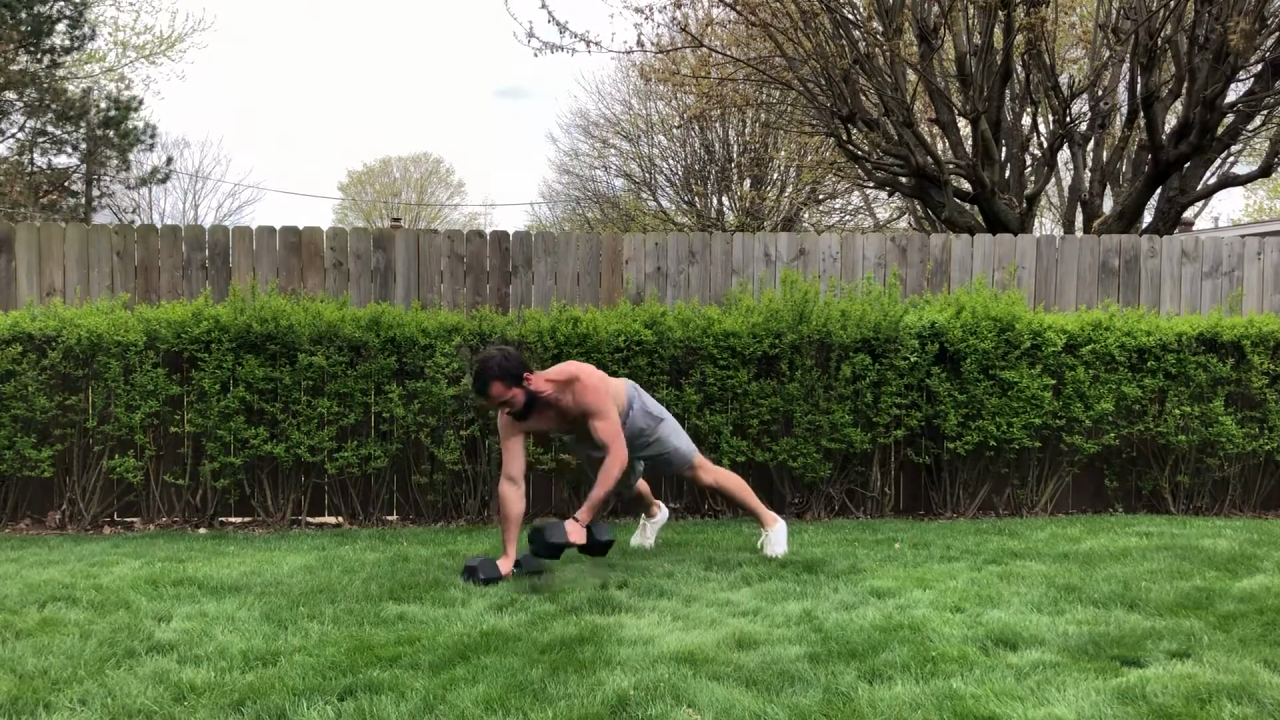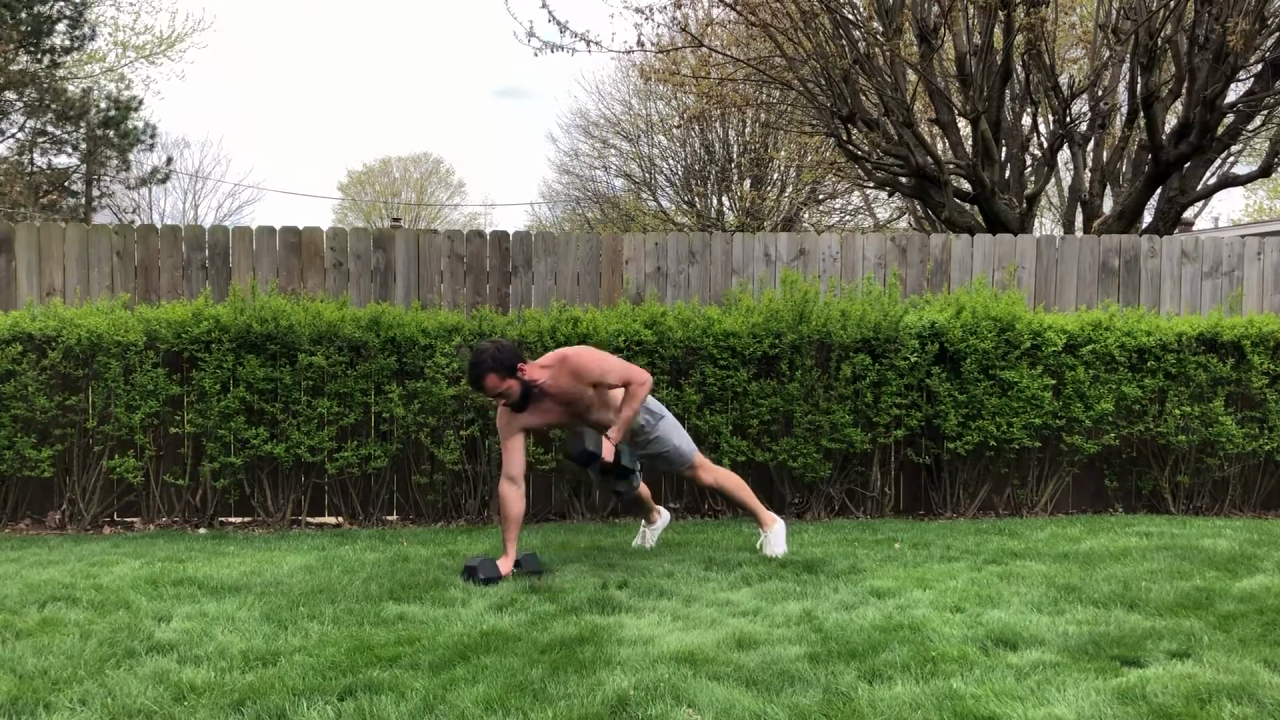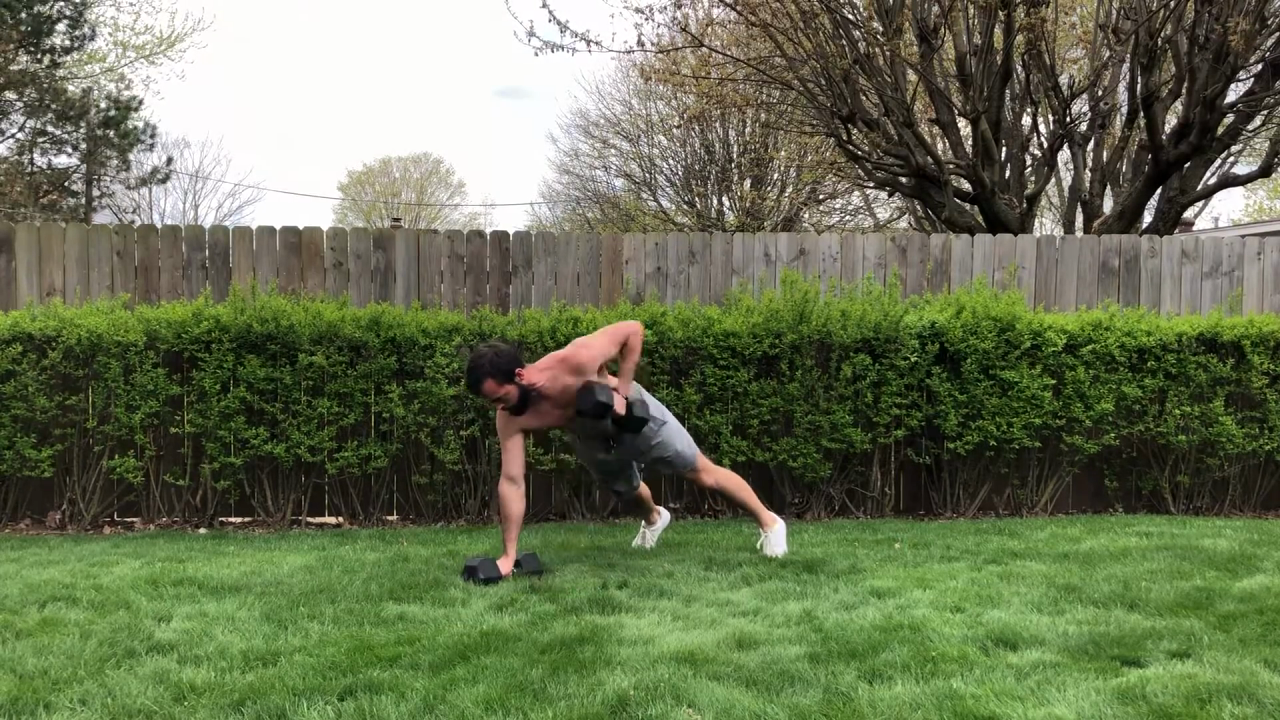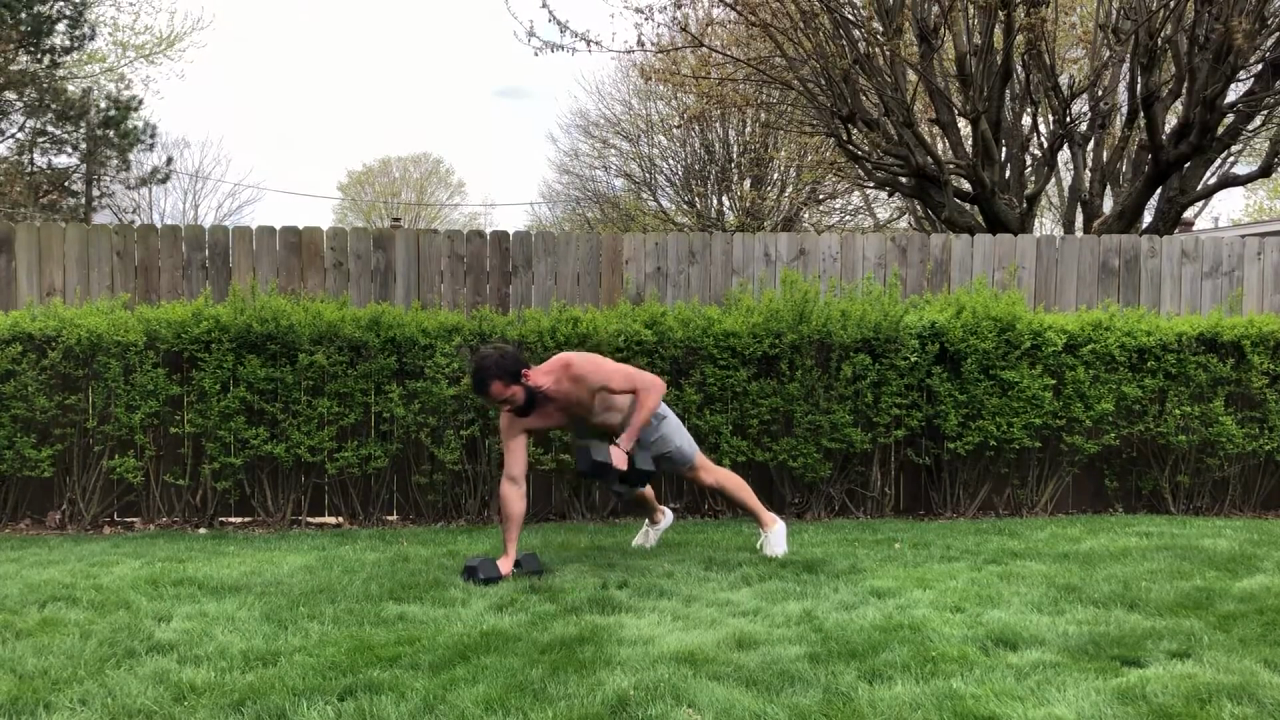
dt=0.2s
person 1, frame 1
left shoulder: (582, 382)
right shoulder: (511, 418)
left elbow: (618, 456)
right elbow: (511, 482)
left wrist: (580, 521)
right wrist: (508, 555)
left hip: (632, 411)
right hip: (588, 436)
left knee: (700, 471)
right knee: (626, 485)
left ankle: (769, 521)
right ankle: (653, 513)
person 1, frame 2
left shoulder: (575, 362)
right shoulder: (511, 415)
left elbow: (641, 379)
right elbow: (511, 482)
left wrist: (612, 437)
right wrist: (508, 555)
left hip: (636, 413)
right hip: (589, 433)
left knee: (702, 472)
left ankle: (768, 521)
right ankle: (654, 518)
person 1, frame 3
left shoulder: (574, 360)
right shoulder: (510, 417)
left elbow: (634, 329)
right elbow: (511, 482)
left wrist: (619, 390)
right wrist: (508, 554)
right hip: (591, 436)
left knee: (703, 474)
right knee: (626, 489)
left ankle: (768, 522)
right ankle: (654, 518)
person 1, frame 4
left shoulder: (577, 368)
right shoulder: (514, 418)
left elbow: (654, 384)
right elbow: (512, 482)
left wrist: (624, 446)
right wrist: (509, 554)
left hip: (638, 413)
right hip: (591, 433)
left knee: (702, 472)
right knee: (628, 487)
left ankle: (768, 522)
right ankle: (657, 517)
